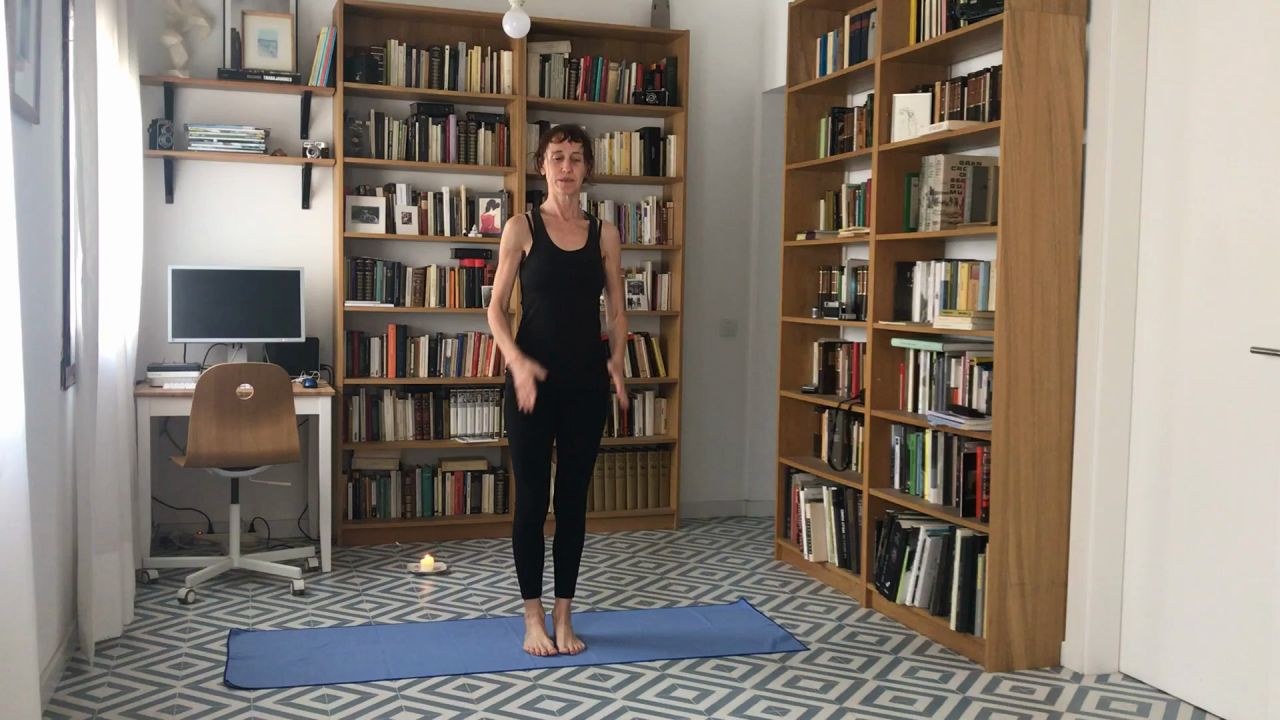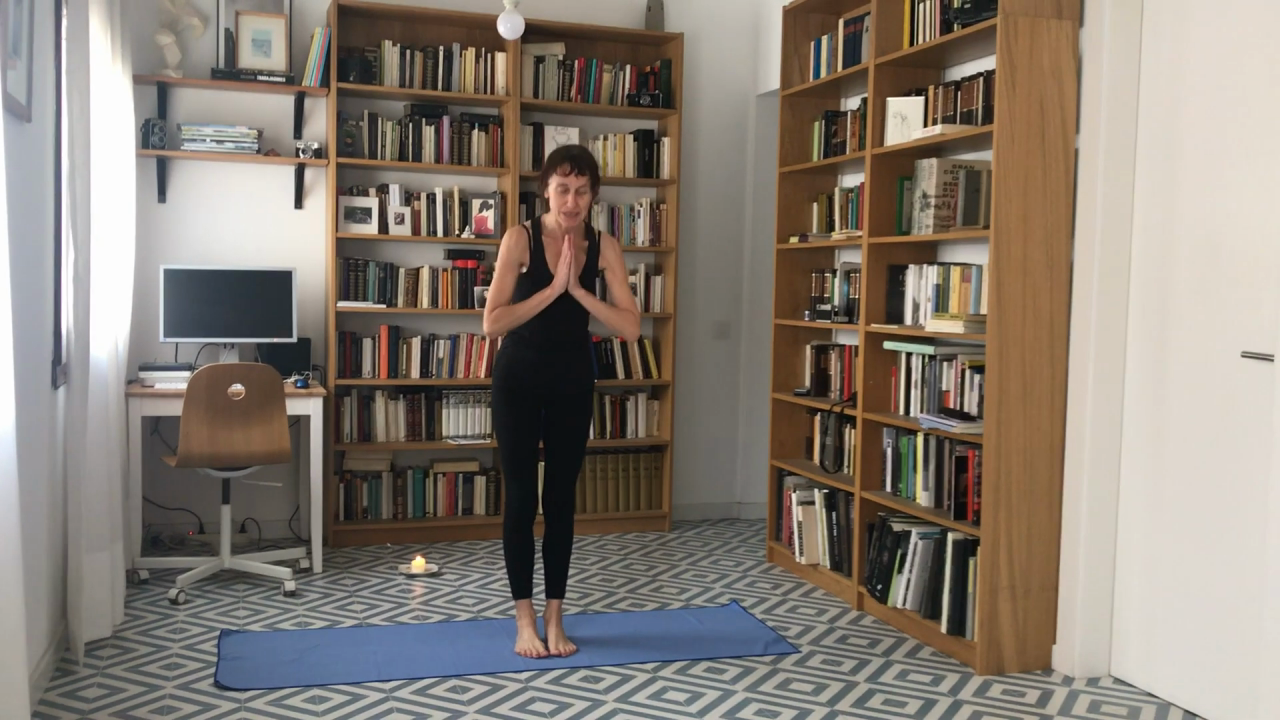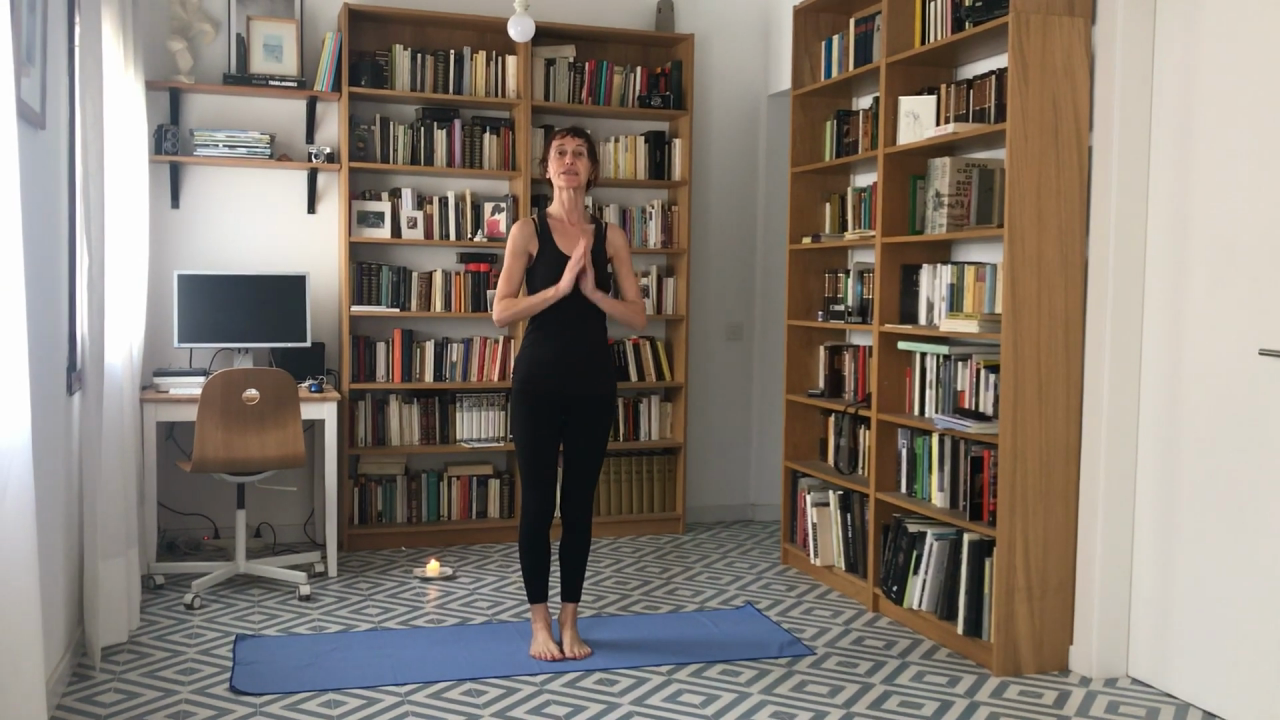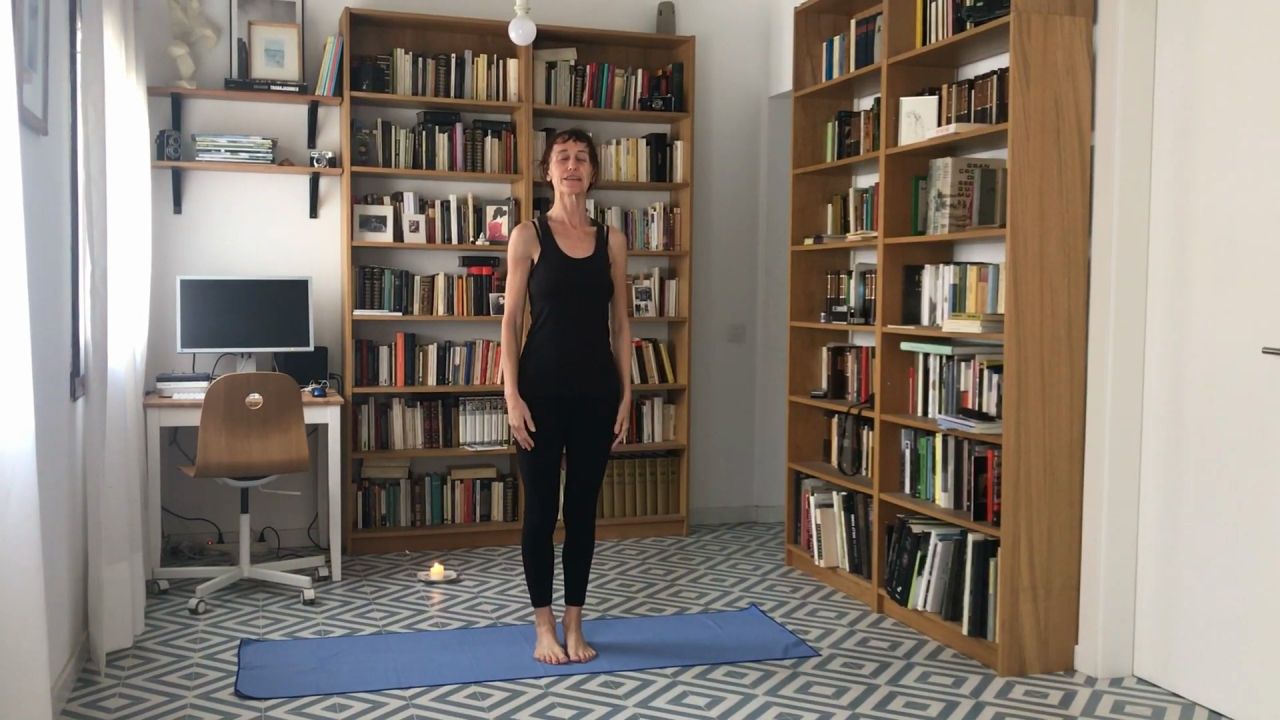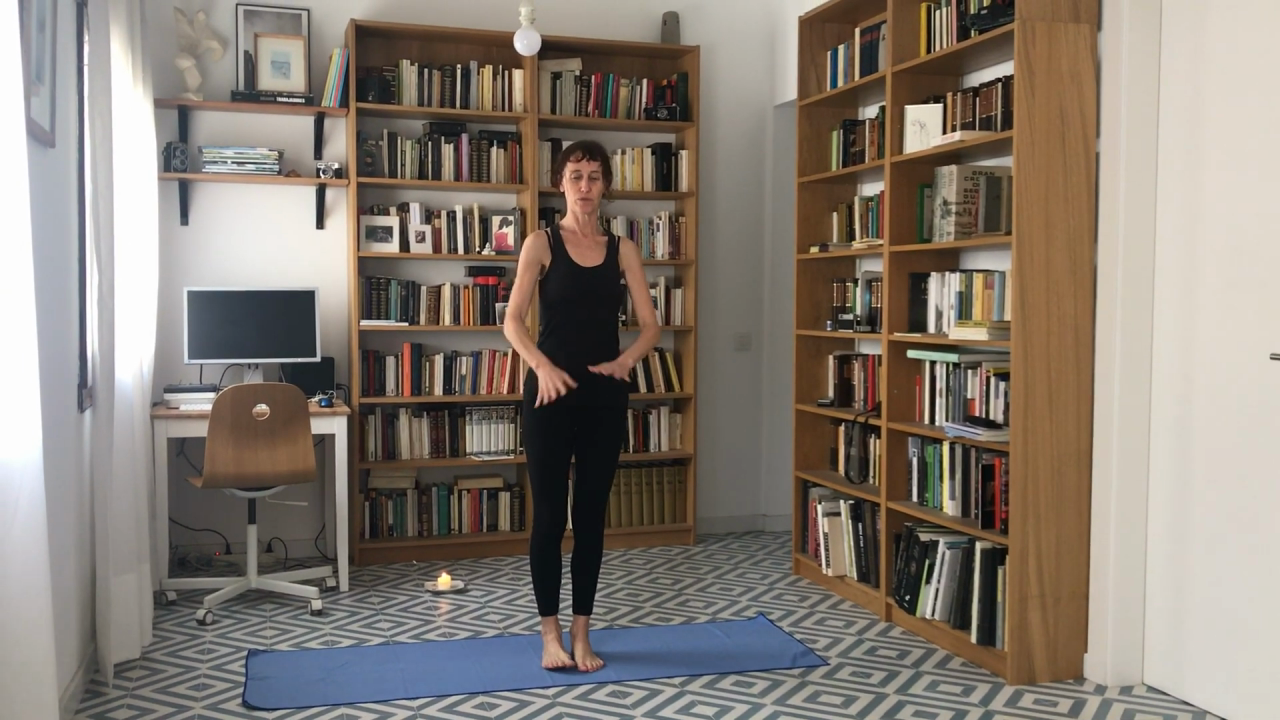
dt=1s
person 1, frame 1
left shoulder: (603, 233)
right shoulder: (522, 227)
left elbow: (616, 310)
right elbow: (496, 309)
left wrist: (617, 360)
right wrist: (516, 360)
left hip: (587, 377)
right hip: (535, 374)
left knee: (573, 497)
right knee: (532, 497)
left ankle: (563, 616)
right ankle: (533, 618)
person 1, frame 2
left shoulder: (603, 246)
right shoulder: (520, 239)
left elbow: (631, 327)
right elbow: (492, 322)
left wrist: (577, 289)
right wrist: (553, 288)
left hip: (573, 380)
right hip: (518, 378)
left knee: (561, 498)
right knee: (521, 498)
left ankle: (555, 617)
right ankle: (525, 620)
person 1, frame 3
left shoulder: (610, 236)
right shoulder: (528, 230)
left elbow: (638, 315)
right elbow: (501, 309)
left wrist: (596, 293)
right wrist: (561, 286)
left hip: (593, 379)
right hip: (539, 377)
left knee: (579, 502)
right knee: (537, 502)
left ankle: (570, 621)
right ankle: (540, 623)
person 1, frame 4
left shoulder: (611, 239)
right shoulder: (529, 235)
left elbow: (620, 323)
right elbow: (511, 320)
left wrist: (625, 394)
right wrist: (512, 394)
left hip: (596, 387)
right hip: (543, 385)
left knee: (583, 507)
right knee: (541, 508)
left ankle: (574, 623)
right ankle: (544, 626)
person 1, frame 5
left shoulder: (622, 249)
right shoulder: (541, 243)
left elbow: (650, 321)
right elbow: (513, 320)
left wrist: (627, 358)
right wrist: (541, 365)
left hip: (604, 395)
right hip: (551, 394)
left knee: (591, 514)
right knee: (549, 514)
left ankle: (581, 632)
right ankle: (551, 633)
